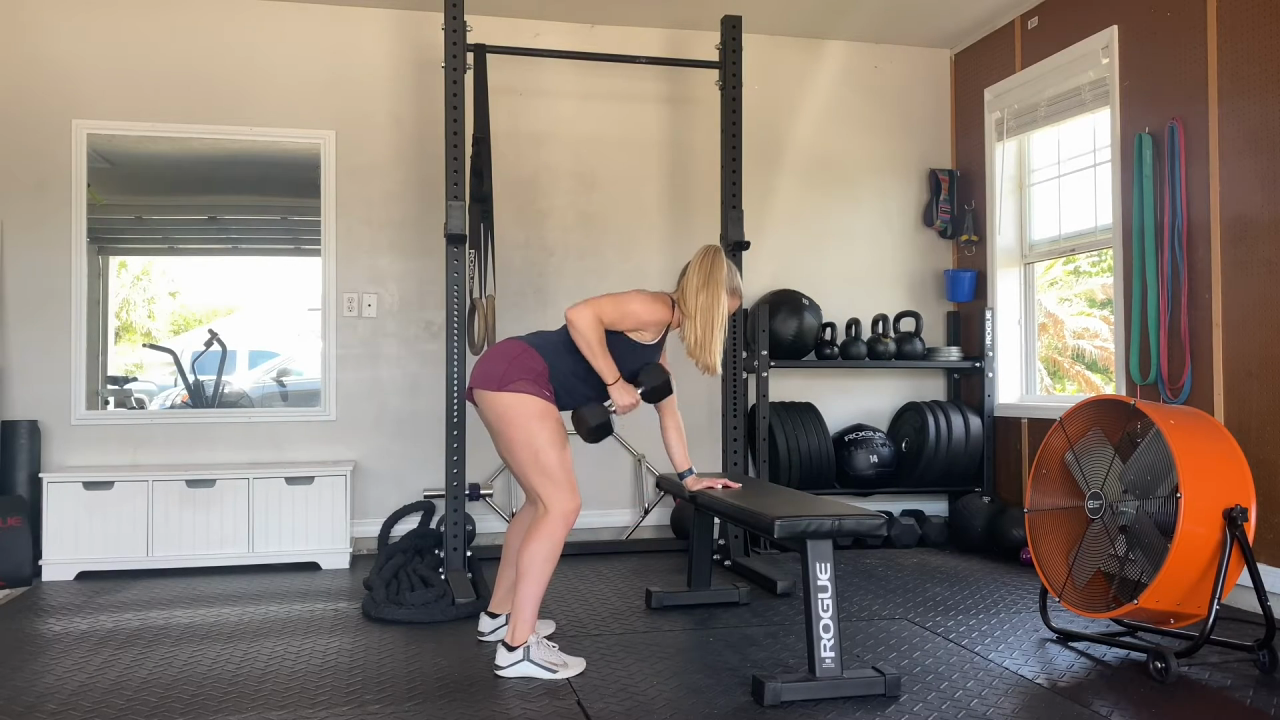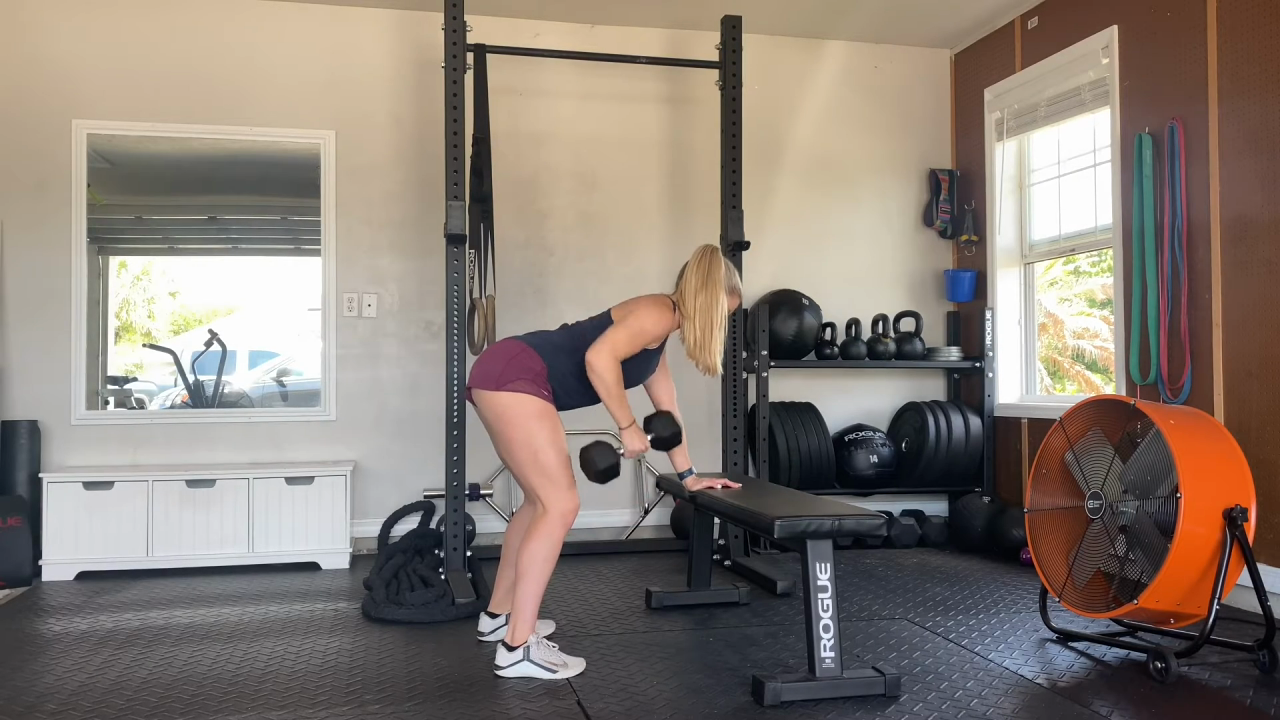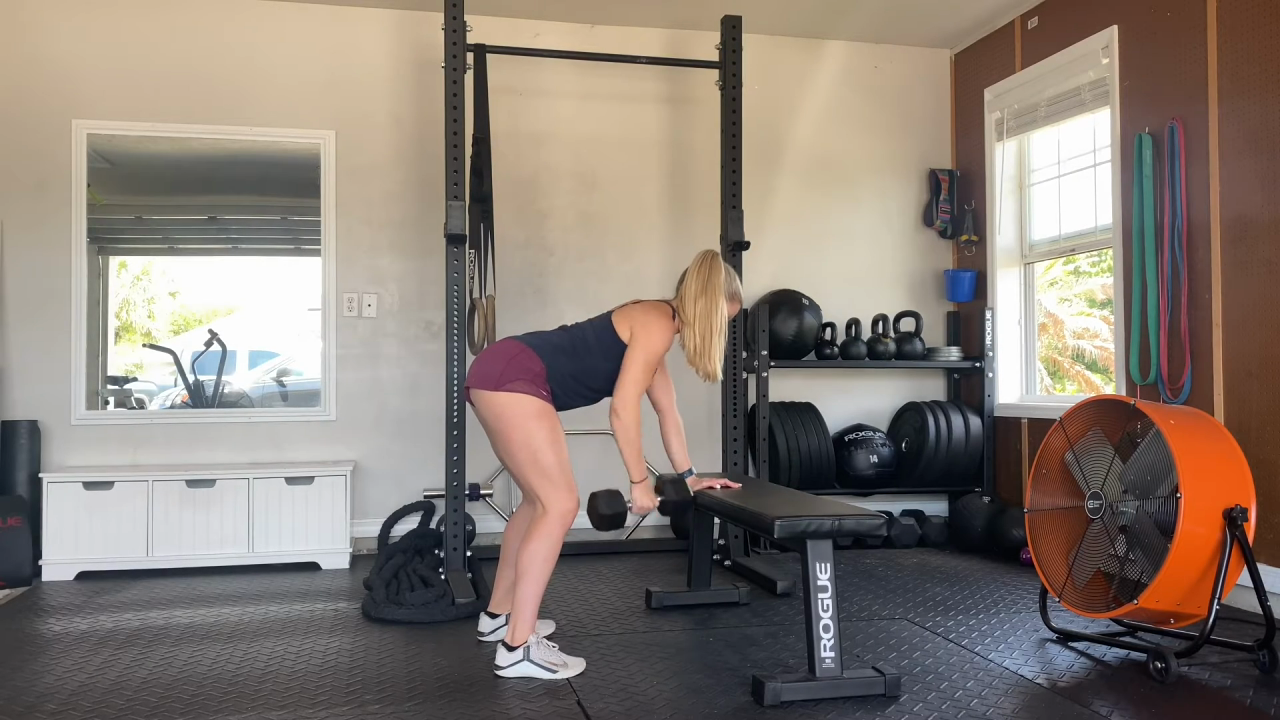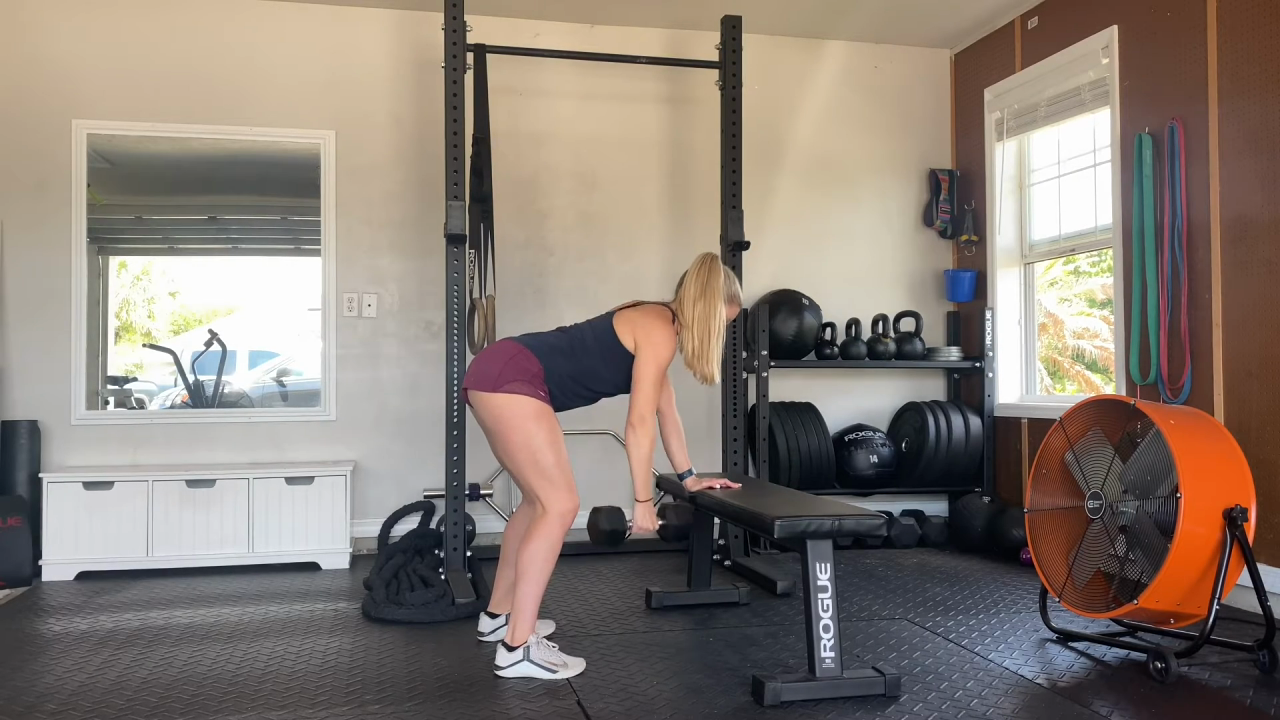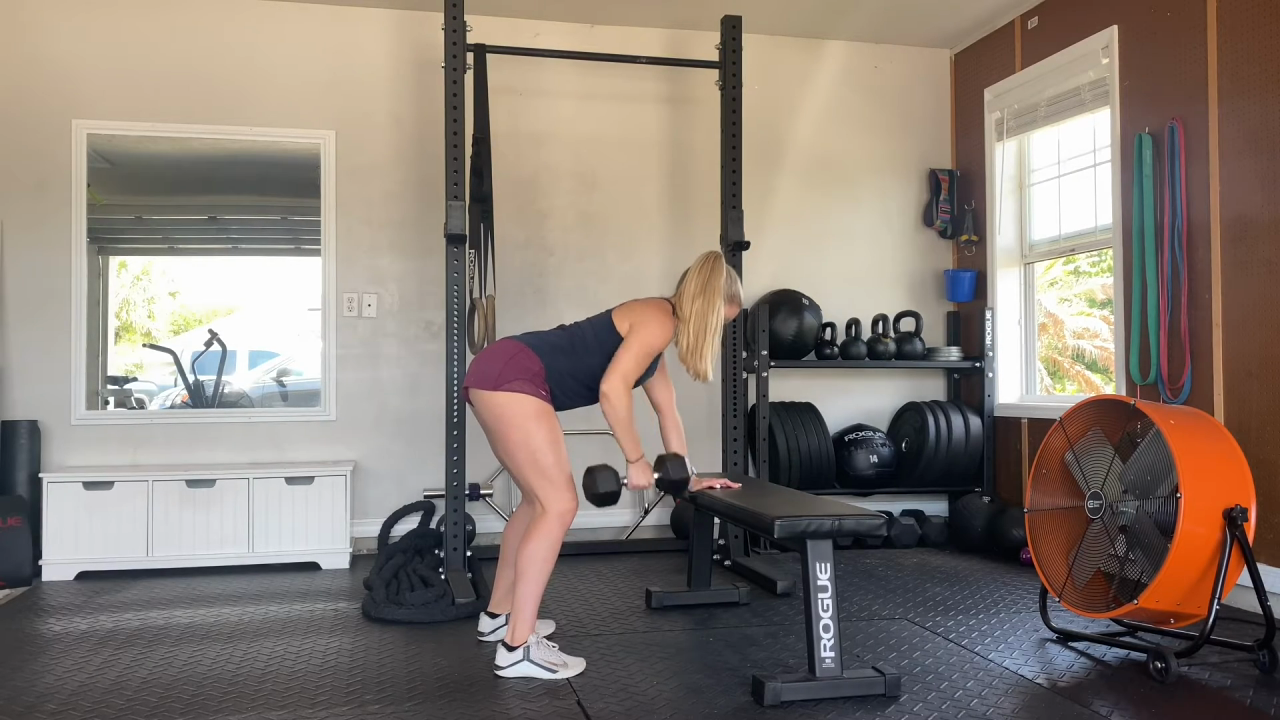
dt=0.2s
person 1, frame 1
left shoulder: (657, 332)
right shoulder: (656, 309)
left elbow: (666, 404)
right elbow: (579, 315)
left wrist: (688, 476)
right wrist: (616, 384)
left hip: (508, 378)
right hip: (516, 375)
left knee: (544, 501)
right knee: (562, 506)
left ankle: (499, 615)
right ankle: (518, 647)
person 1, frame 2
left shoulder: (657, 333)
right shoulder: (658, 313)
left elbow: (666, 404)
right elbow: (599, 358)
left wrist: (687, 476)
right wrist: (628, 428)
left hip: (507, 377)
right hip: (515, 375)
left knee: (543, 501)
right knee: (560, 506)
left ankle: (499, 615)
right ankle: (518, 647)
person 1, frame 3
left shoulder: (654, 328)
right shoulder: (658, 322)
left elbow: (667, 407)
right elbow: (623, 405)
left wrist: (687, 476)
right wrist: (640, 480)
left hip: (503, 375)
right hip: (513, 376)
left knee: (541, 500)
right knee: (560, 505)
left ankle: (499, 614)
right ankle: (517, 647)
person 1, frame 4
left shoulder: (654, 327)
right shoulder: (660, 329)
left elbow: (666, 410)
right elbow: (639, 422)
left wrist: (688, 477)
right wrist: (644, 501)
left hip: (500, 376)
right hip: (511, 378)
left knee: (540, 501)
right knee: (560, 506)
left ankle: (499, 614)
right ankle: (518, 647)
person 1, frame 5
left shoulder: (653, 325)
right shoulder: (659, 320)
left elbow: (666, 407)
right elbow: (612, 390)
left wrist: (687, 477)
right wrist: (636, 462)
left hip: (501, 375)
right hip: (511, 377)
left knee: (540, 500)
right knee: (559, 505)
left ankle: (499, 615)
right ankle: (517, 647)
